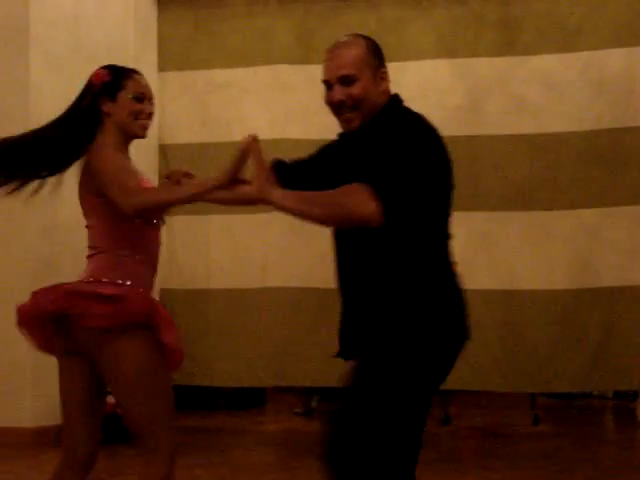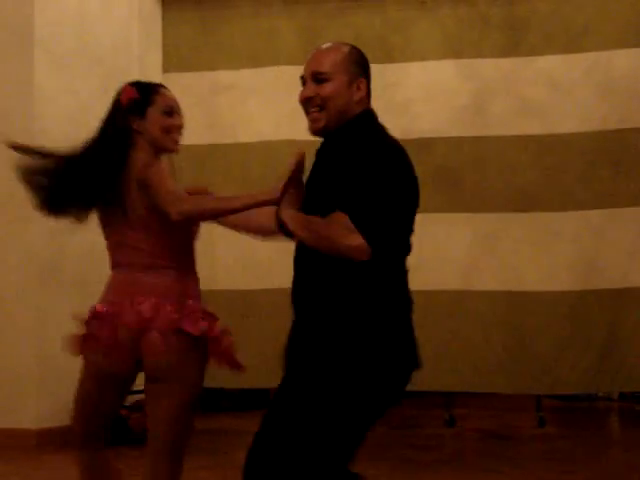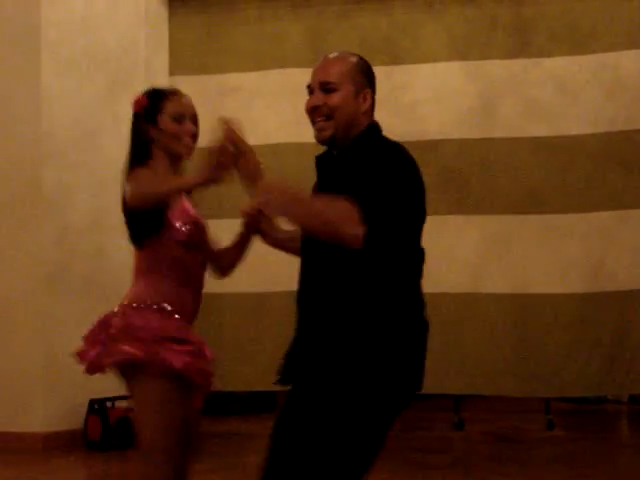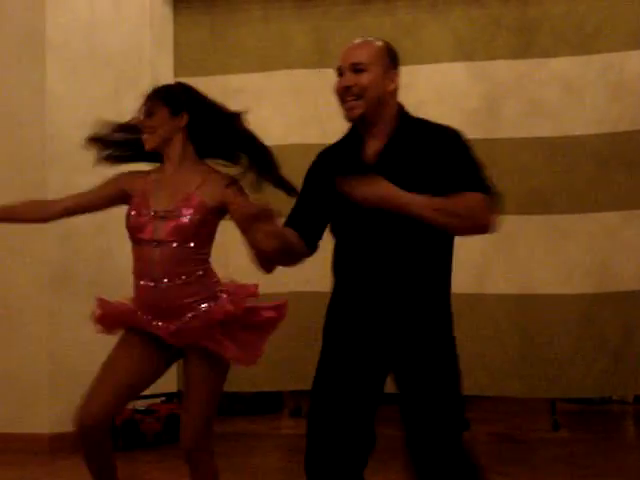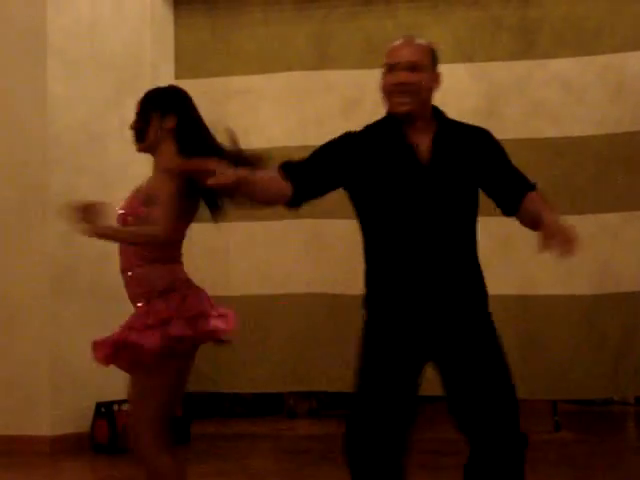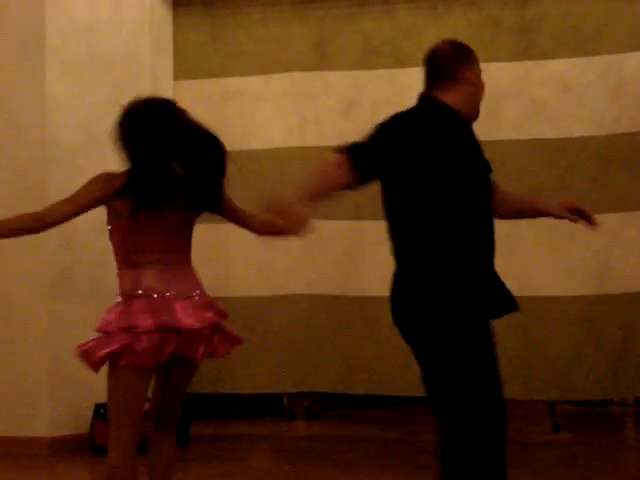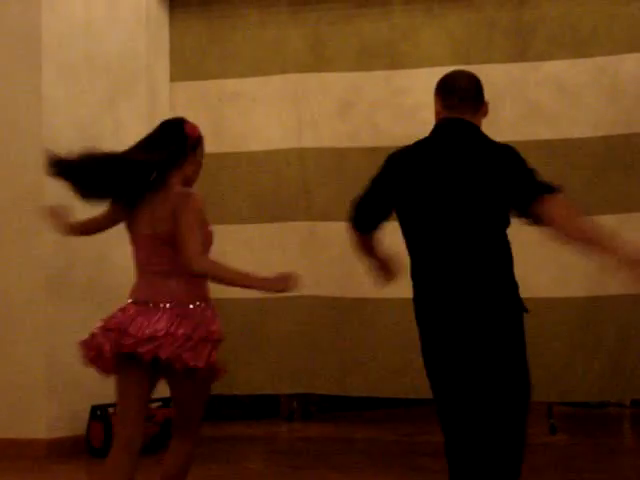
dt=0.2s
person 1, frame 1
left shoulder: (405, 135)
right shoulder: (358, 144)
left elbow: (365, 209)
right elbow: (289, 177)
left wrist: (276, 195)
left hip: (413, 331)
right hip: (387, 330)
person 1, frame 2
left shoulder: (372, 152)
right shoulder: (343, 153)
left elbow: (355, 242)
right elbow: (324, 241)
left wrist: (290, 214)
left hip: (357, 352)
right hip: (338, 350)
person 1, frame 3
left shoulder: (385, 162)
right shoulder: (332, 168)
left elbow: (348, 230)
left wrist: (260, 183)
right wrist: (273, 232)
left hip: (377, 357)
right hip: (330, 358)
person 1, frame 4
left shoulder: (439, 143)
right shoulder: (330, 162)
left elbow: (480, 215)
right elbow: (297, 245)
left wrist: (397, 198)
right wrist: (276, 241)
left hip: (419, 324)
right hip: (351, 325)
person 1, frame 5
left shoulder: (473, 144)
right shoulder: (360, 149)
left elbow: (520, 194)
right elbow: (289, 184)
left wrist: (550, 222)
right wrist: (235, 177)
left hip: (463, 312)
right hip: (394, 313)
left knee: (499, 437)
right knee: (372, 437)
person 1, frame 6
left shoulder: (457, 137)
right shoulder: (417, 129)
left elbow: (484, 196)
right elbow: (351, 162)
left wrist: (548, 208)
right wrist: (304, 200)
right hip: (446, 303)
left knee: (465, 425)
right knee: (476, 431)
person 1, frame 7
left shoulder: (405, 162)
right shoulder: (498, 158)
left elbow: (360, 224)
right elbow: (545, 207)
left wrist: (378, 259)
left hip: (436, 311)
right hip: (491, 307)
left knee: (462, 424)
right knee: (503, 425)
person 2, frame 1
left shoulder: (98, 162)
right shoulder: (107, 152)
right elbow: (132, 203)
left wrist: (170, 186)
right wrist: (215, 182)
left hip: (85, 309)
right hip: (117, 309)
person 2, frame 2
left shoulder: (104, 179)
right shoulder: (150, 171)
right elbow: (180, 210)
left wrist: (200, 205)
right wrist: (267, 196)
left hip: (120, 324)
right hip: (169, 324)
person 2, frame 3
left shoulder: (176, 190)
right shoulder: (143, 177)
left elbow: (221, 266)
right elbow: (134, 198)
left wrist: (249, 226)
right wrist: (200, 177)
left hip: (174, 334)
right hip: (144, 334)
person 2, frame 4
left shoulder: (218, 185)
right shoulder: (132, 184)
right elbow: (54, 208)
left wrist: (262, 226)
left hip: (206, 323)
right hip: (149, 325)
left knee: (195, 445)
right knee: (90, 421)
person 2, frame 5
left shoulder: (168, 176)
right shoulder: (179, 176)
left elbow: (161, 233)
left wrist: (103, 229)
left hip: (164, 314)
right hip: (187, 313)
left knee: (145, 439)
right knee: (155, 432)
person 2, frame 6
left shoulder: (113, 185)
right shoulder: (196, 186)
left elbow: (42, 219)
right elbow: (260, 225)
right wrist: (290, 225)
left hip: (137, 318)
right hip: (189, 315)
left knee: (121, 444)
right knee: (164, 426)
person 2, frame 7
left shoulder: (130, 200)
right shoulder: (185, 202)
left elbow: (85, 227)
right elbow: (199, 266)
left wrist: (61, 220)
right wrist: (262, 283)
left hip: (136, 323)
right hip: (181, 326)
left knee: (126, 442)
right knee: (186, 431)
